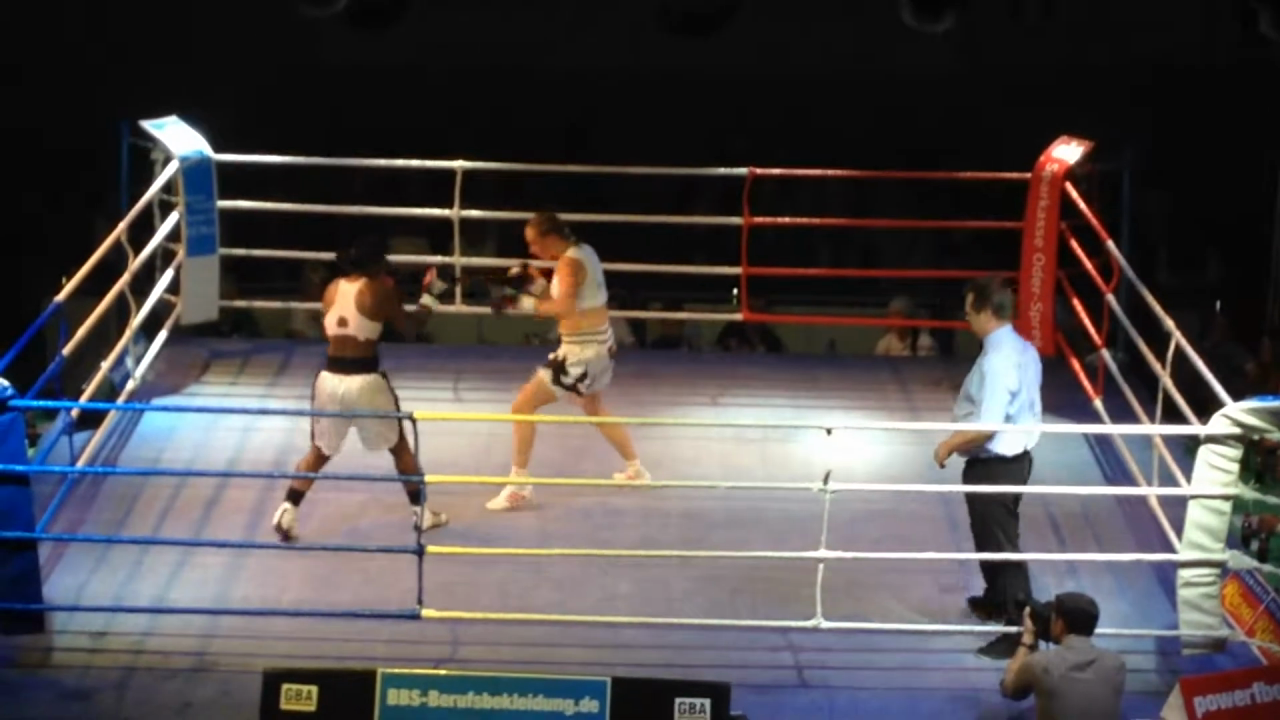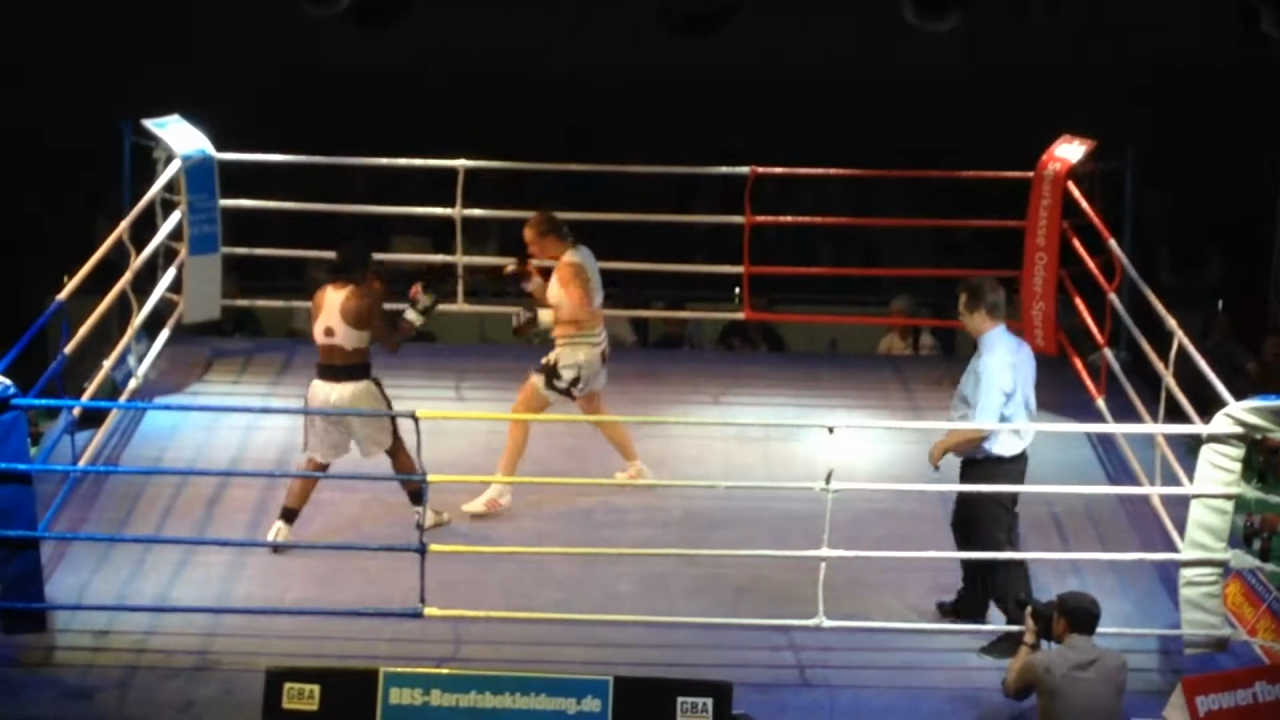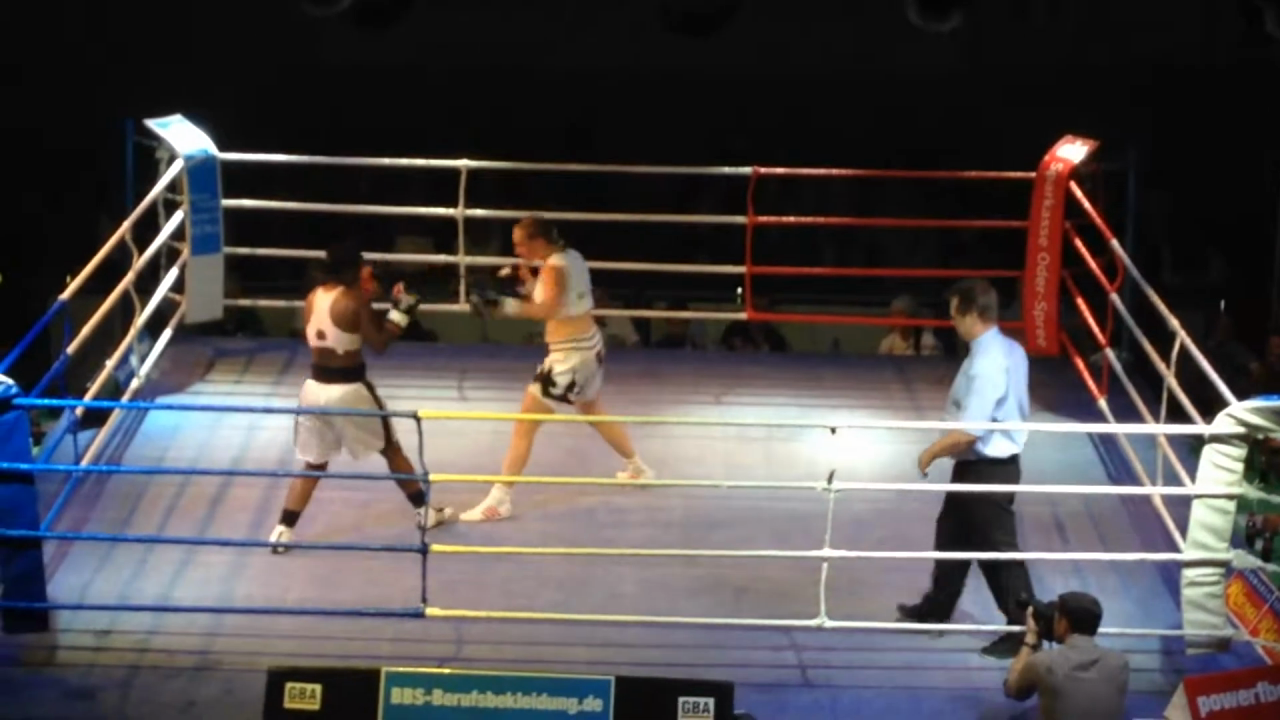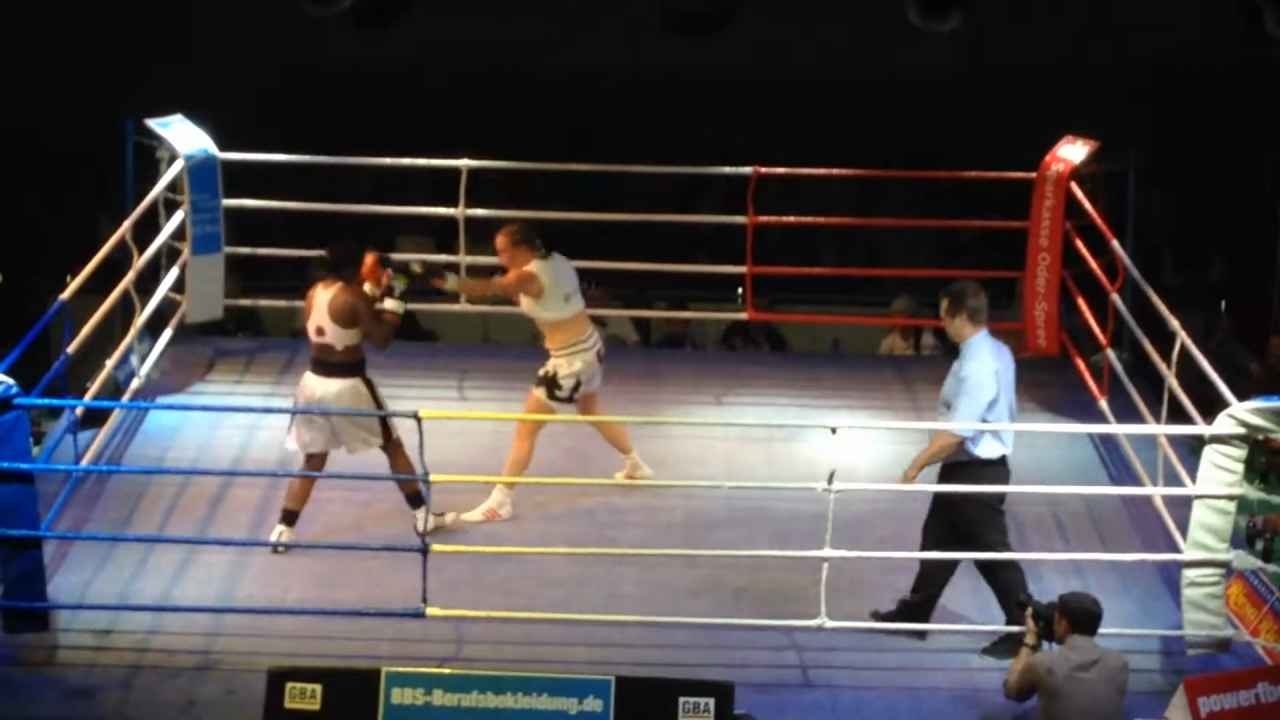
dt=0.1s
person 1, frame 1
left shoulder: (997, 361)
right shoulder: (1025, 350)
left elbow: (985, 427)
left wrist: (949, 445)
left hip: (996, 466)
right hip: (1012, 458)
left knee: (999, 546)
right knee: (993, 537)
left ankle: (1019, 631)
right ankle: (996, 600)
person 1, frame 2
left shoulder: (991, 362)
right shoulder: (1018, 348)
left elbow: (979, 428)
left wrist: (943, 445)
left hip: (992, 466)
right hip: (1007, 457)
left knee: (999, 546)
right knee: (967, 530)
left ankle: (1022, 630)
right ankle: (971, 602)
person 1, frame 3
left shoulder: (985, 366)
right shoulder: (1010, 350)
left elbow: (968, 431)
left wrist: (931, 452)
left hip: (988, 470)
right hip: (979, 465)
left knee: (997, 550)
right knee: (952, 536)
left ankle: (1023, 629)
right ankle: (937, 608)
person 1, frame 4
left shoulder: (976, 368)
right shoulder: (996, 352)
left elbow: (957, 433)
left wrist: (918, 463)
left hip: (978, 471)
right hip: (965, 468)
left knee: (992, 551)
right knee: (938, 539)
left ankle: (1022, 628)
right ankle: (915, 612)
person 2, frame 1
left shoulder: (331, 290)
right shoulder: (378, 291)
right elbow: (409, 329)
right wrist: (430, 294)
left hip: (330, 379)
right hip: (365, 381)
left knee: (319, 451)
right knee: (399, 446)
left ankle: (287, 510)
right ankle: (422, 513)
person 2, frame 2
left shoulder: (320, 296)
right shoulder: (365, 298)
right elbow: (392, 344)
right wrist: (418, 310)
left hip: (322, 386)
right hip: (357, 387)
left knee: (316, 463)
right knee: (395, 448)
left ankle: (281, 527)
right ankle: (423, 513)
person 2, frame 3
left shoulder: (311, 298)
right shoulder: (355, 300)
right elbow: (379, 346)
right wrist: (400, 310)
left hip: (315, 389)
right hip: (349, 391)
left knee: (313, 467)
right knee: (391, 450)
left ankle: (282, 531)
right ankle: (424, 512)
person 2, frame 4
left shoulder: (314, 292)
right shoulder: (354, 296)
right elbow: (381, 339)
left wrist: (371, 290)
right wrist: (392, 299)
left hip: (314, 382)
right hip: (348, 385)
left knee: (312, 463)
right knee: (393, 447)
left ankle: (283, 531)
right ankle: (423, 516)
person 3, frame 1
left shoulder: (569, 262)
right shoulder: (583, 252)
left elbow: (562, 307)
left wrist: (519, 302)
right wrist: (533, 283)
left hip: (582, 349)
right hip: (601, 344)
left knee: (522, 408)
right knee: (594, 411)
left ankle: (519, 485)
right ankle: (635, 470)
person 3, frame 2
left shoulder: (569, 266)
right shoulder: (580, 253)
left elbow: (582, 312)
left wrist: (540, 317)
right wrist: (530, 280)
left hip: (575, 352)
right hip: (593, 347)
left knee: (519, 415)
right knee: (594, 410)
left ankle: (499, 493)
right ankle: (636, 468)
person 3, frame 3
left shoulder: (554, 268)
right shoulder: (570, 257)
left elbow: (548, 310)
left wrist: (502, 304)
right wrist: (527, 286)
left hip: (570, 358)
right hip: (590, 348)
left knee: (523, 427)
right knee: (592, 413)
left ankle: (498, 502)
right ankle: (636, 468)
person 3, frame 4
left shoulder: (529, 275)
right shoulder: (556, 261)
left elbow: (487, 288)
left wrist: (446, 280)
right wrist: (514, 291)
left hip: (569, 360)
right hip: (589, 347)
left knee: (526, 428)
right knee: (590, 410)
left ankle: (499, 503)
right ankle: (635, 465)
